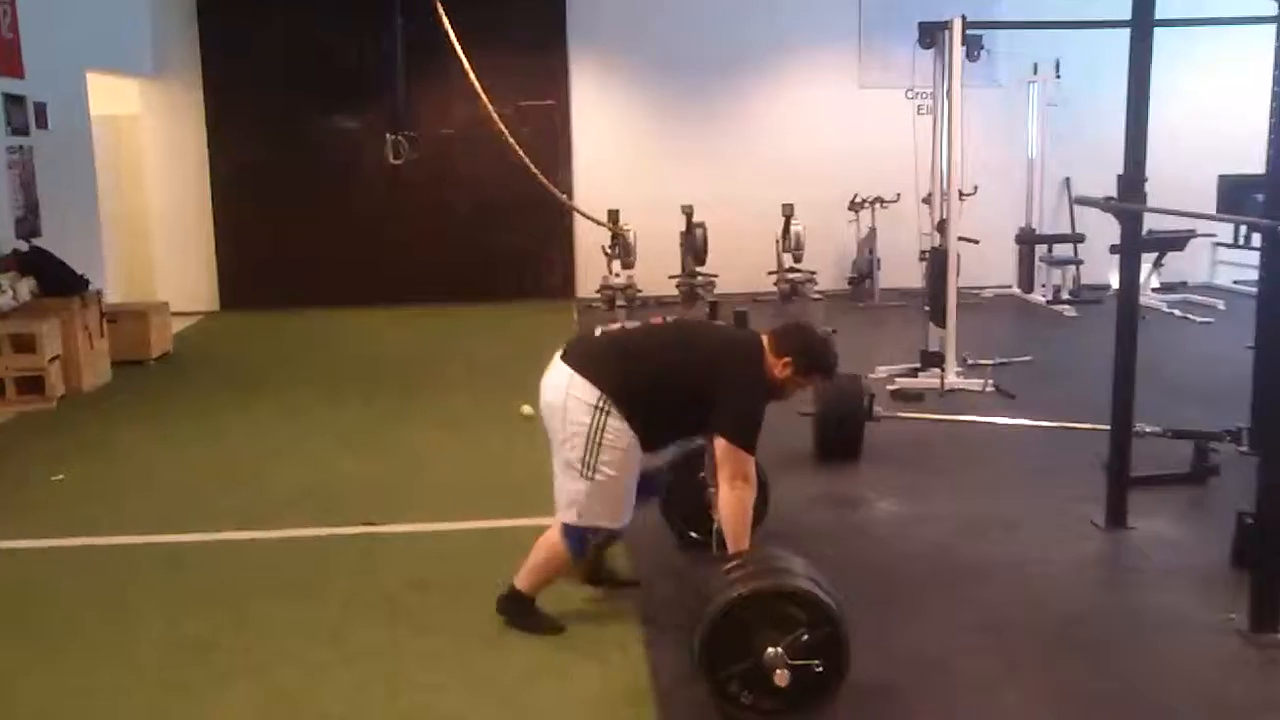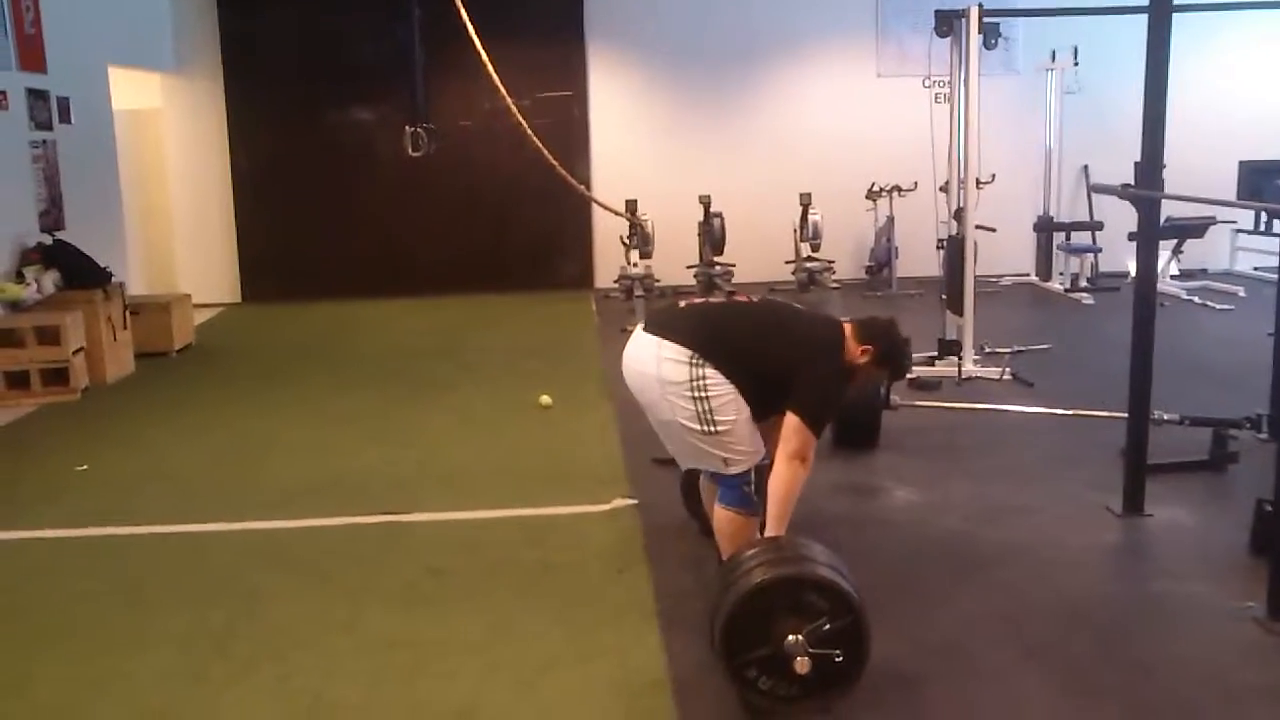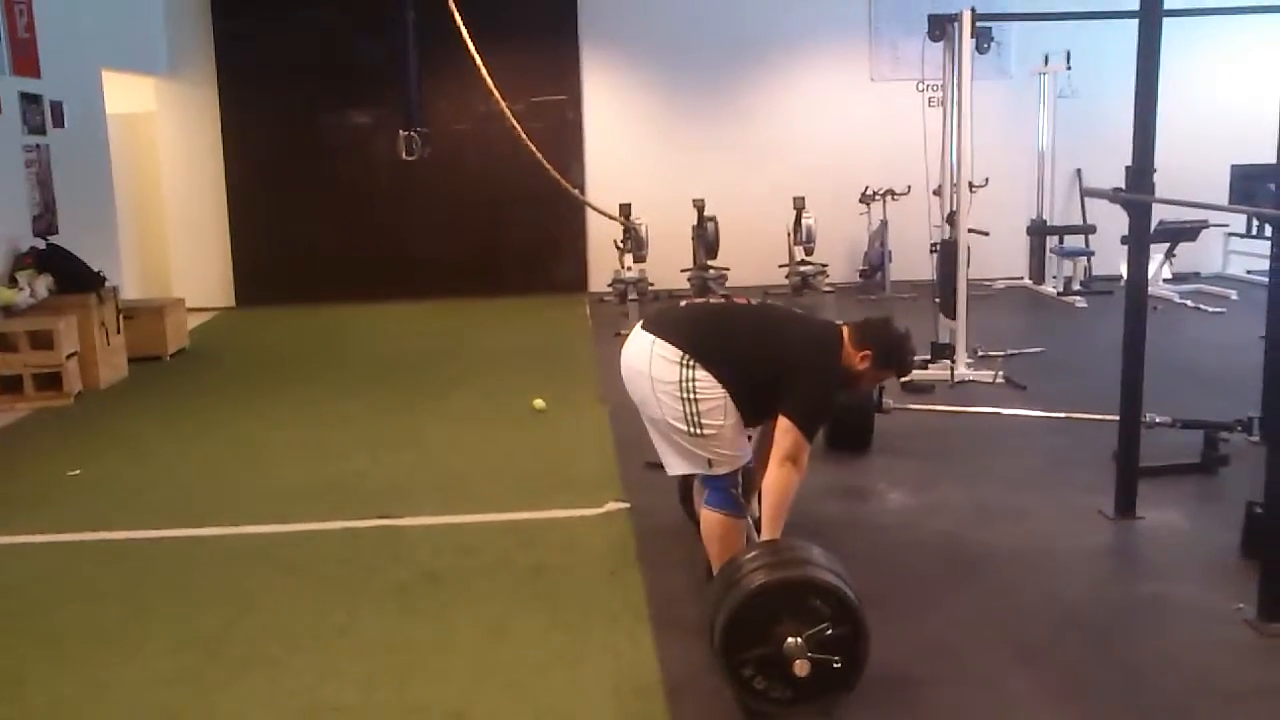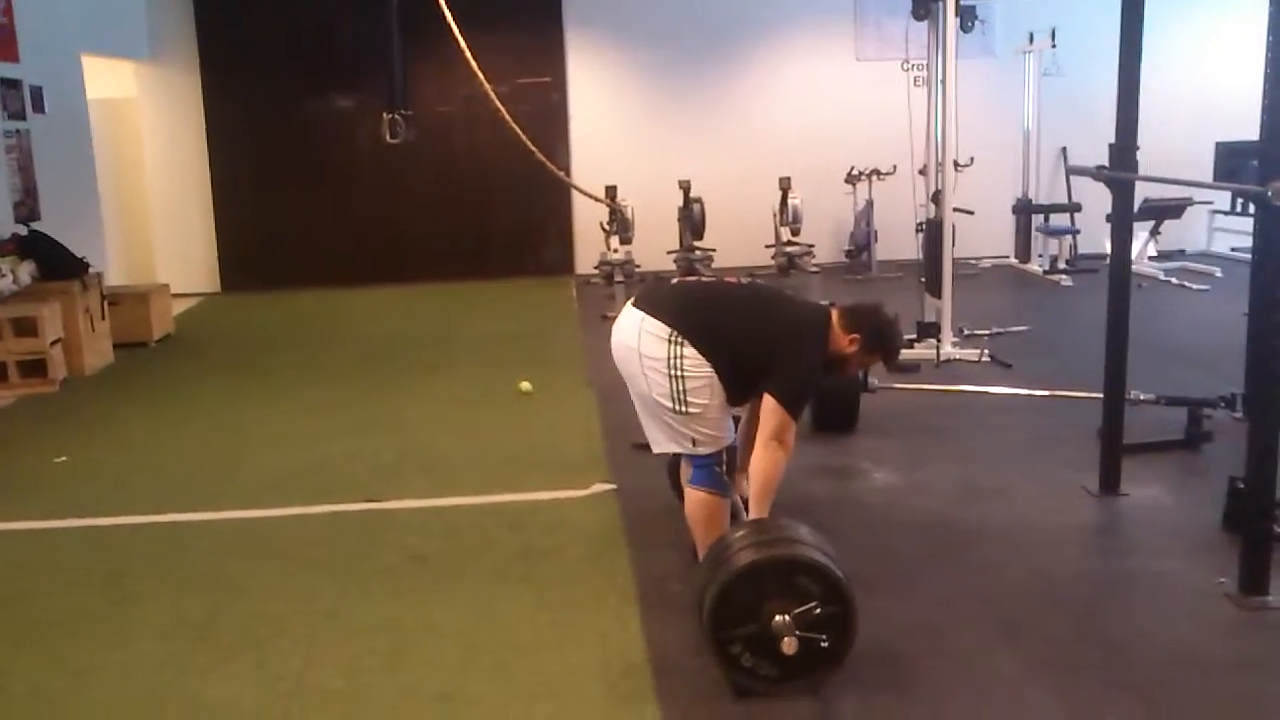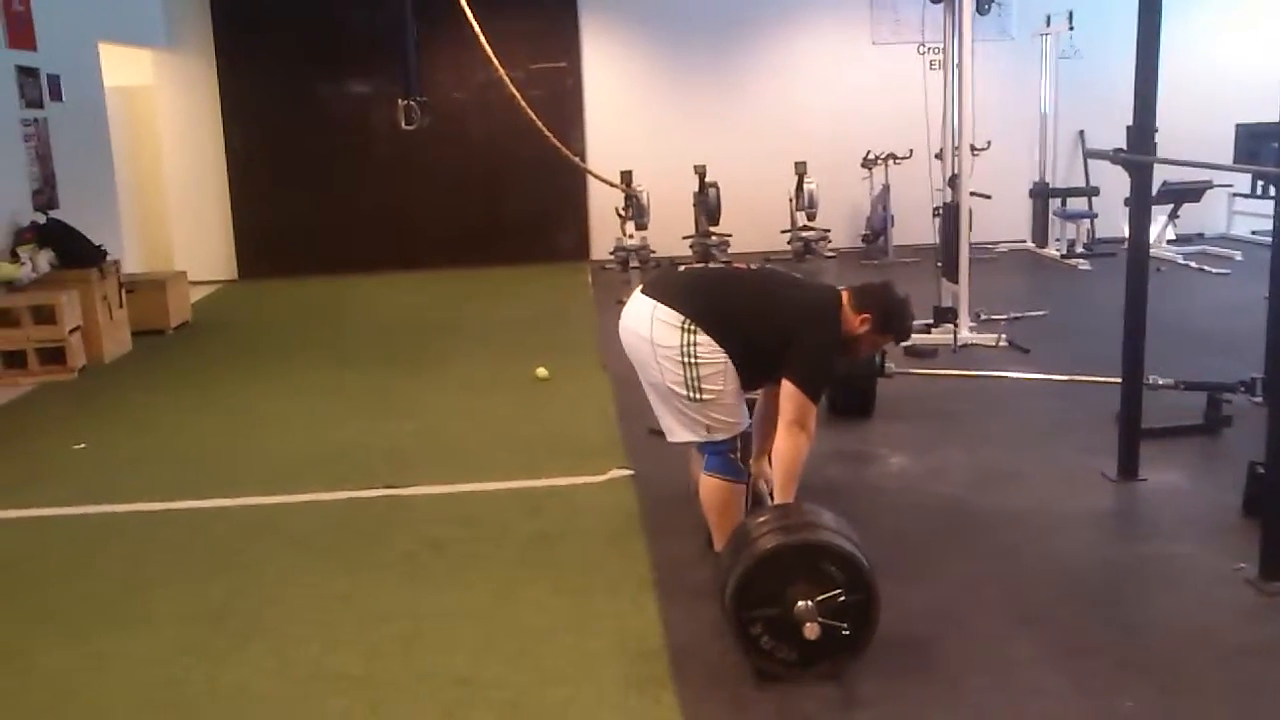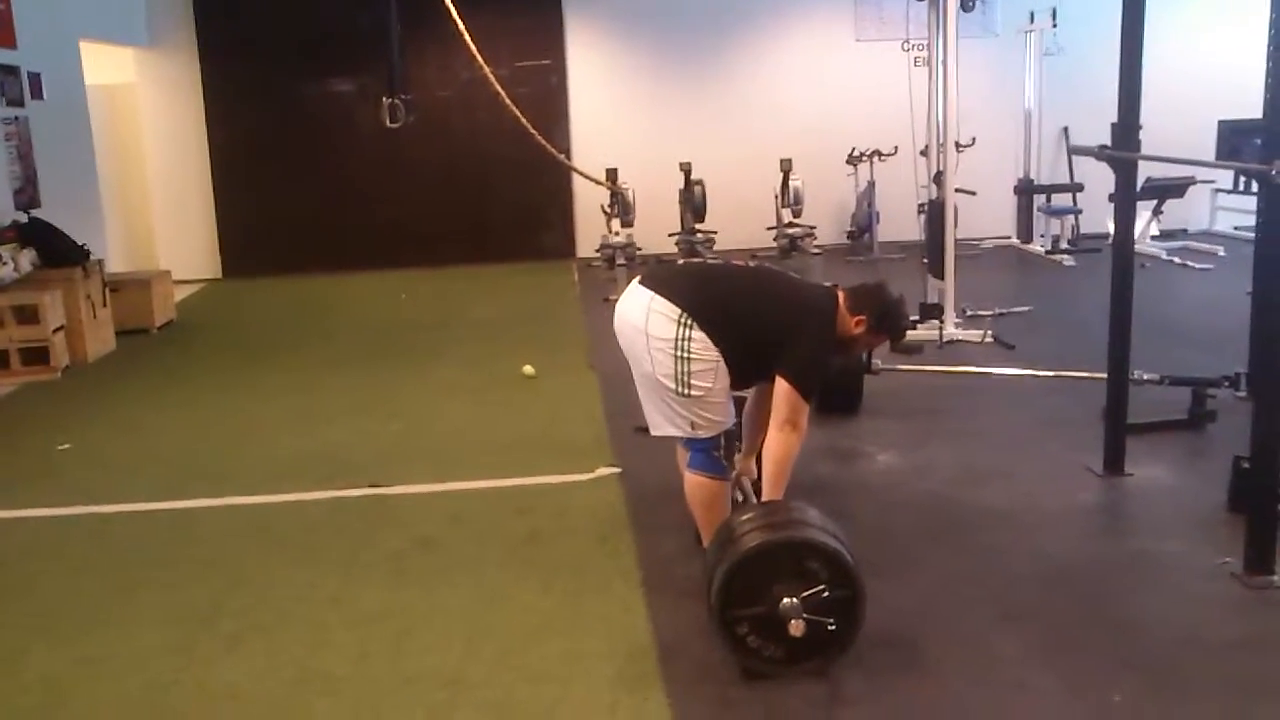
dt=0.7s
person 1, frame 1
left shoulder: (740, 351)
right shoulder: (744, 378)
right elbow: (736, 480)
left hip: (583, 373)
right hip: (590, 394)
right knee: (597, 521)
left ankle: (591, 564)
right ankle: (516, 600)
person 1, frame 2
left shoulder: (814, 338)
right shoulder: (825, 361)
left elbow: (773, 413)
right elbow: (795, 457)
right wrist: (773, 541)
right hip: (678, 358)
left knee: (722, 462)
right knee: (739, 471)
person 1, frame 3
left shoulder: (814, 343)
right shoulder: (820, 366)
left elbow: (772, 425)
right elbow: (787, 460)
left wrist: (749, 497)
right hip: (671, 357)
left knee: (713, 467)
right knee: (725, 479)
left ankle: (720, 566)
person 1, frame 4
left shoulder: (800, 326)
right shoulder: (805, 346)
left elbow: (757, 407)
right elbow: (773, 441)
left wrist: (740, 475)
left hip: (639, 321)
right hip: (662, 335)
left knee: (698, 447)
right knee: (709, 458)
left ankle: (706, 547)
person 1, frame 5
left shoulder: (811, 307)
right shoulder: (820, 330)
left elbow: (773, 390)
right elbow: (795, 427)
left wrist: (759, 459)
right hip: (673, 324)
left knee: (707, 430)
right knee: (723, 444)
left ankle: (720, 529)
person 1, frame 6
left shoulder: (804, 309)
right shoulder: (814, 328)
left elbow: (766, 388)
right elbow: (787, 425)
left wrist: (746, 458)
right hip: (668, 318)
left knee: (693, 428)
right knee: (707, 441)
left ankle: (707, 524)
